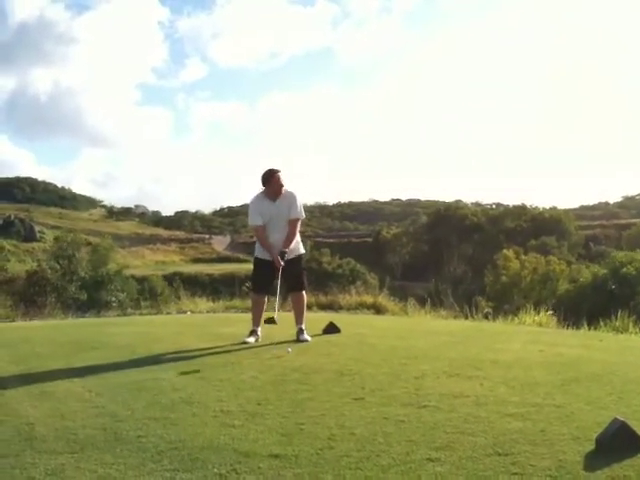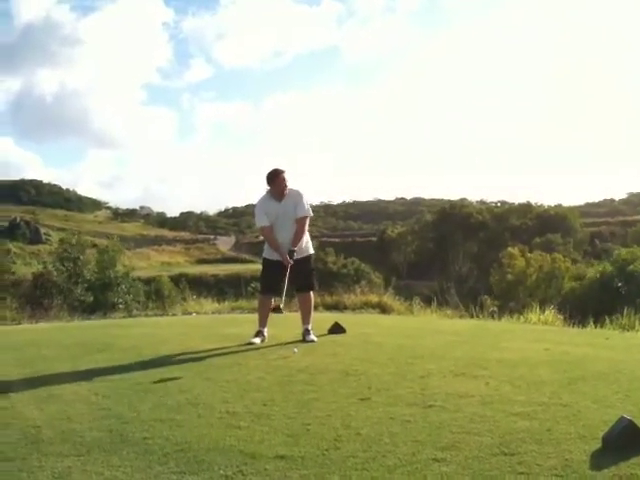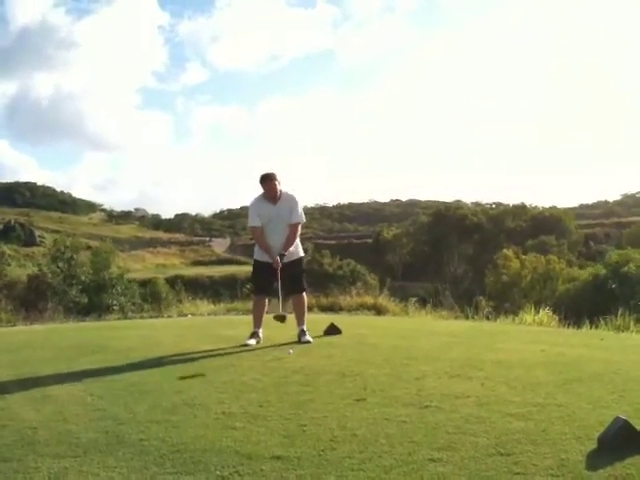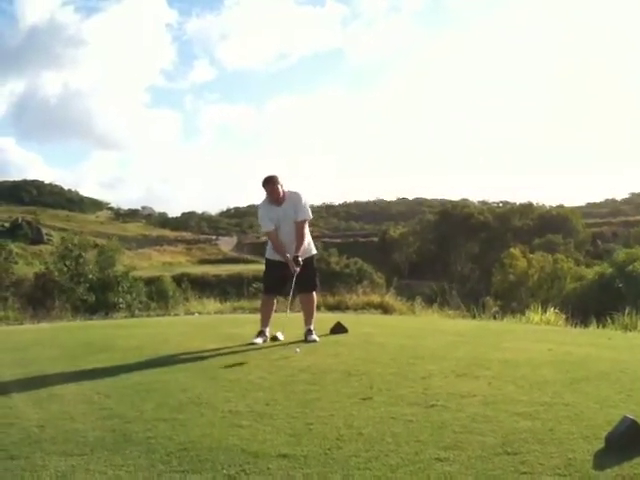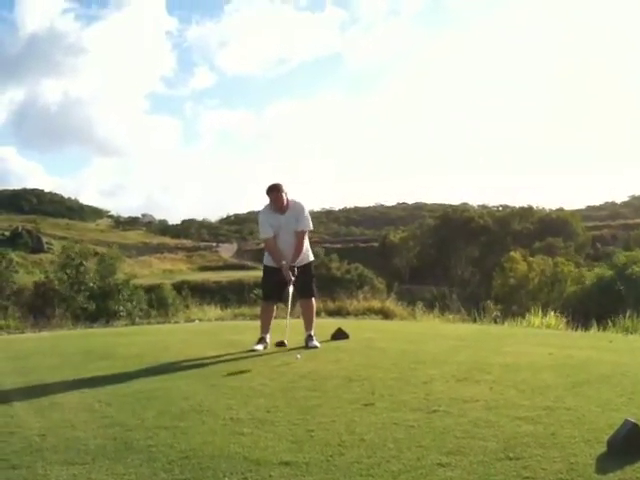
dt=0.4s
person 1, frame 1
left shoulder: (291, 197)
right shoulder: (256, 203)
left elbow: (294, 226)
right elbow: (259, 233)
left wrist: (284, 250)
right wrist: (273, 255)
left hip: (292, 252)
right hip: (265, 254)
left knee: (298, 290)
right knee: (258, 292)
left ankle: (301, 329)
right ankle: (255, 330)
person 1, frame 2
left shoulder: (297, 196)
right shoulder: (262, 204)
left elbow: (303, 225)
right elbow: (267, 234)
left wrist: (293, 249)
right wrist: (282, 254)
left hip: (301, 252)
right hip: (273, 255)
left knee: (306, 291)
right knee: (266, 293)
left ankle: (307, 329)
right ankle: (261, 331)
person 1, frame 3
left shoulder: (292, 201)
right shoulder: (255, 205)
left elbow: (295, 230)
right elbow: (257, 234)
left wrist: (283, 252)
right wrist: (272, 255)
left hip: (291, 255)
right hip: (264, 257)
left knee: (298, 292)
right knee: (259, 294)
left ankle: (302, 330)
right ankle: (256, 332)
person 1, frame 4
left shoulder: (297, 199)
right shoulder: (264, 209)
left elbow: (301, 228)
right elbow: (273, 238)
left wrist: (297, 255)
right wrist: (288, 259)
left hip: (303, 253)
right hip: (276, 256)
left knee: (308, 291)
right knee: (269, 293)
left ankle: (309, 329)
right ankle: (263, 331)
person 1, frame 5
left shoulder: (299, 209)
right shoulder: (264, 215)
left elbow: (301, 239)
right elbow: (270, 245)
left wrist: (293, 264)
right wrist: (283, 267)
left hip: (301, 260)
right hip: (274, 263)
left knee: (307, 297)
right knee: (268, 300)
left ankle: (310, 335)
right ankle: (264, 338)
